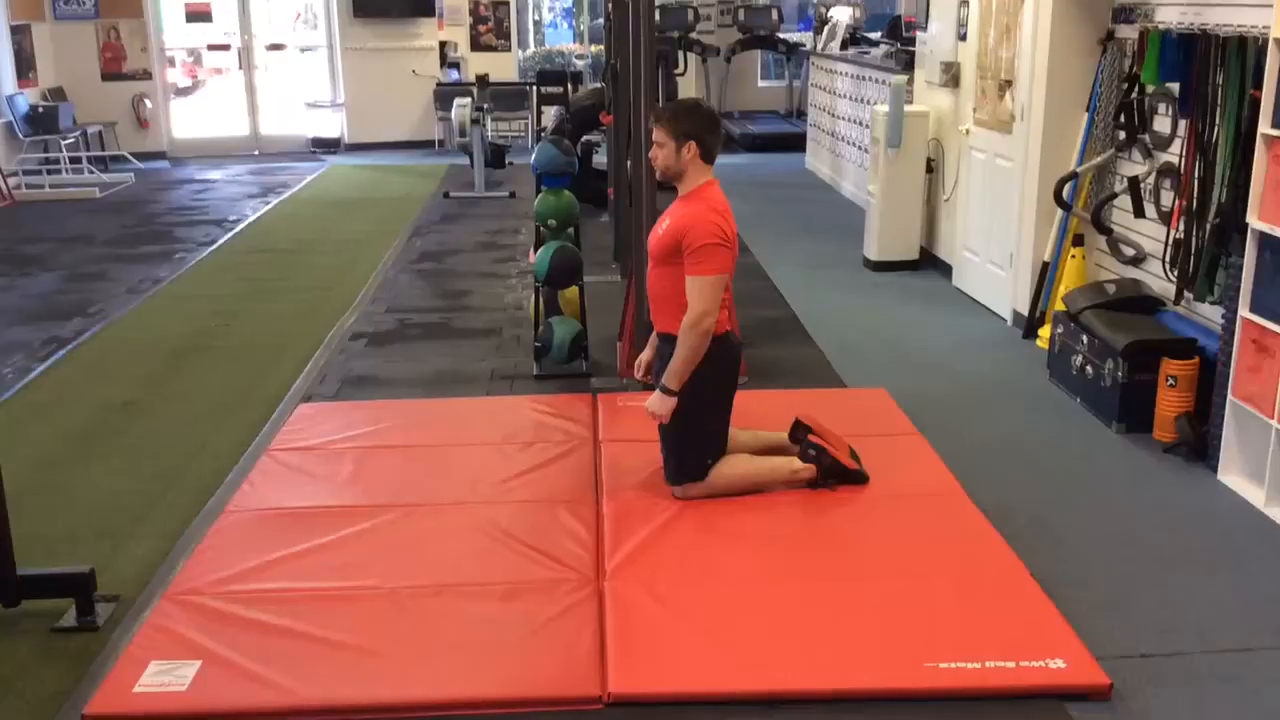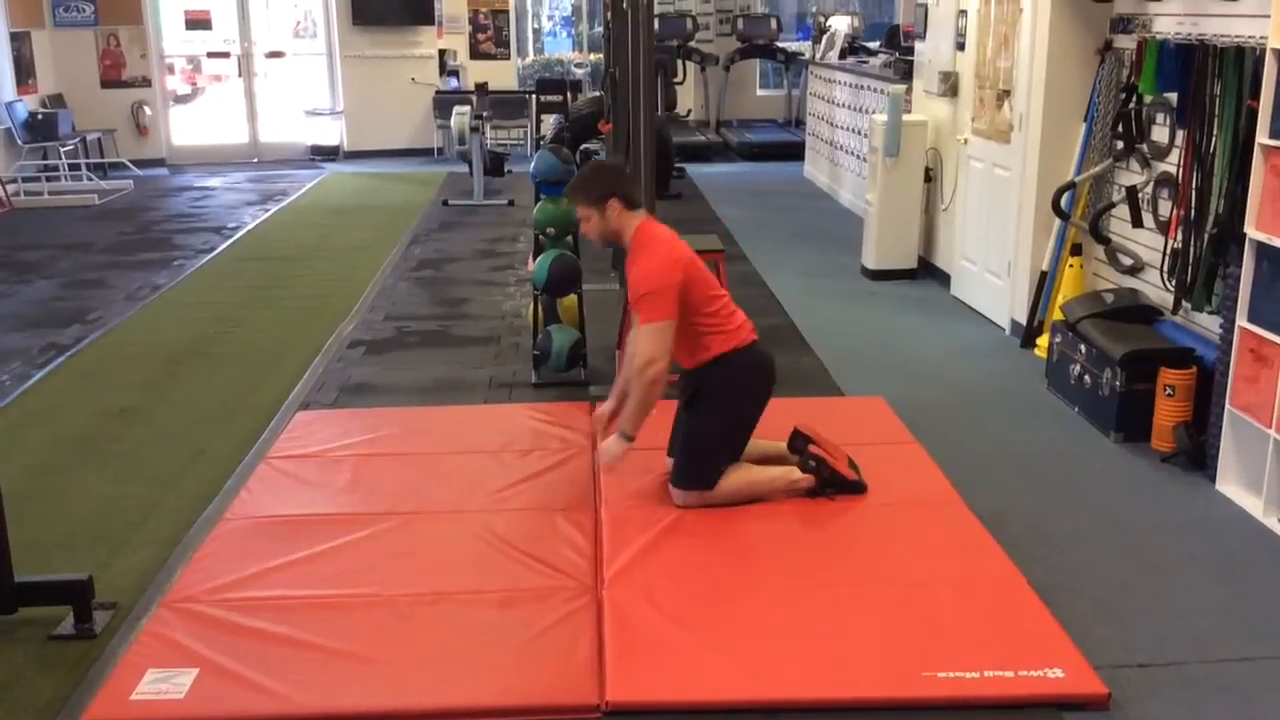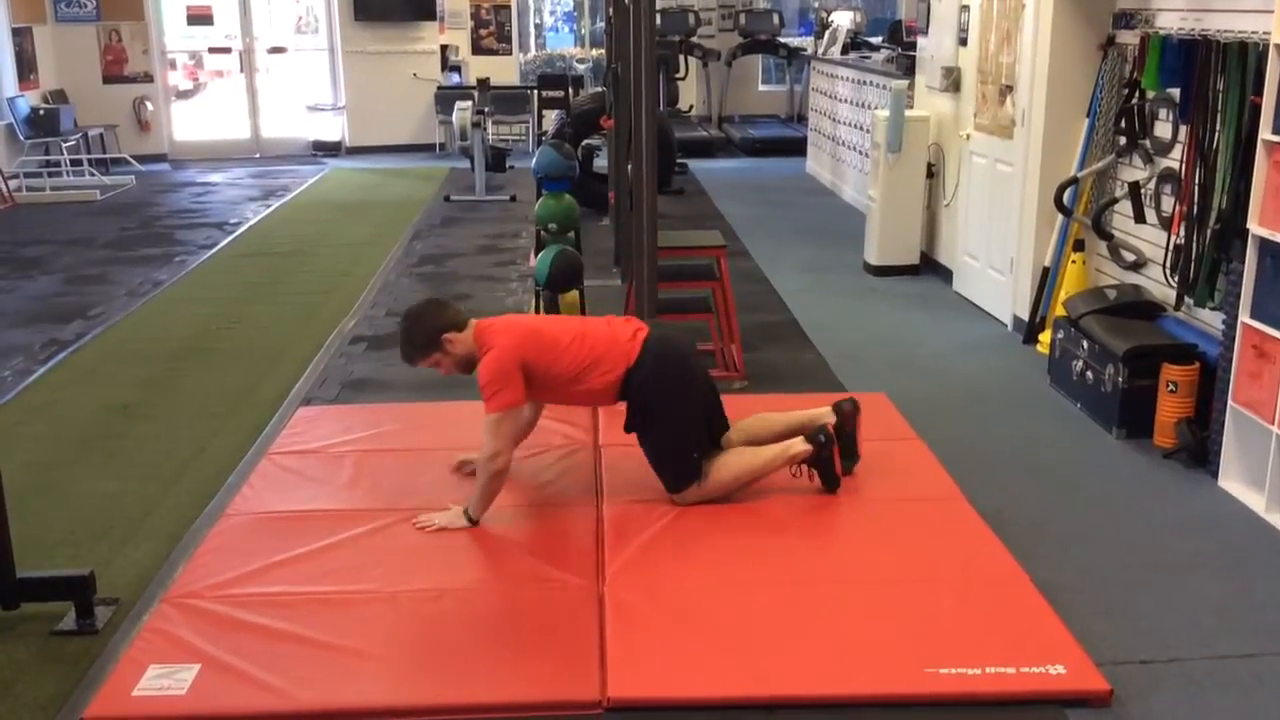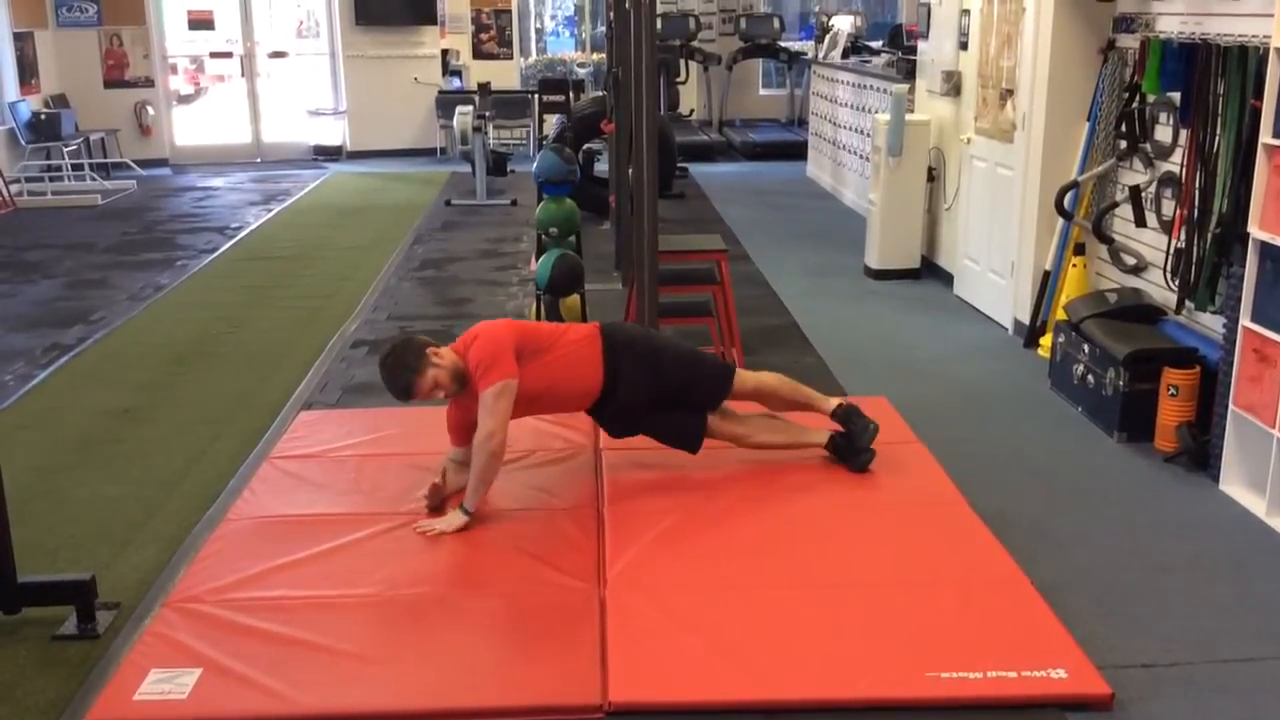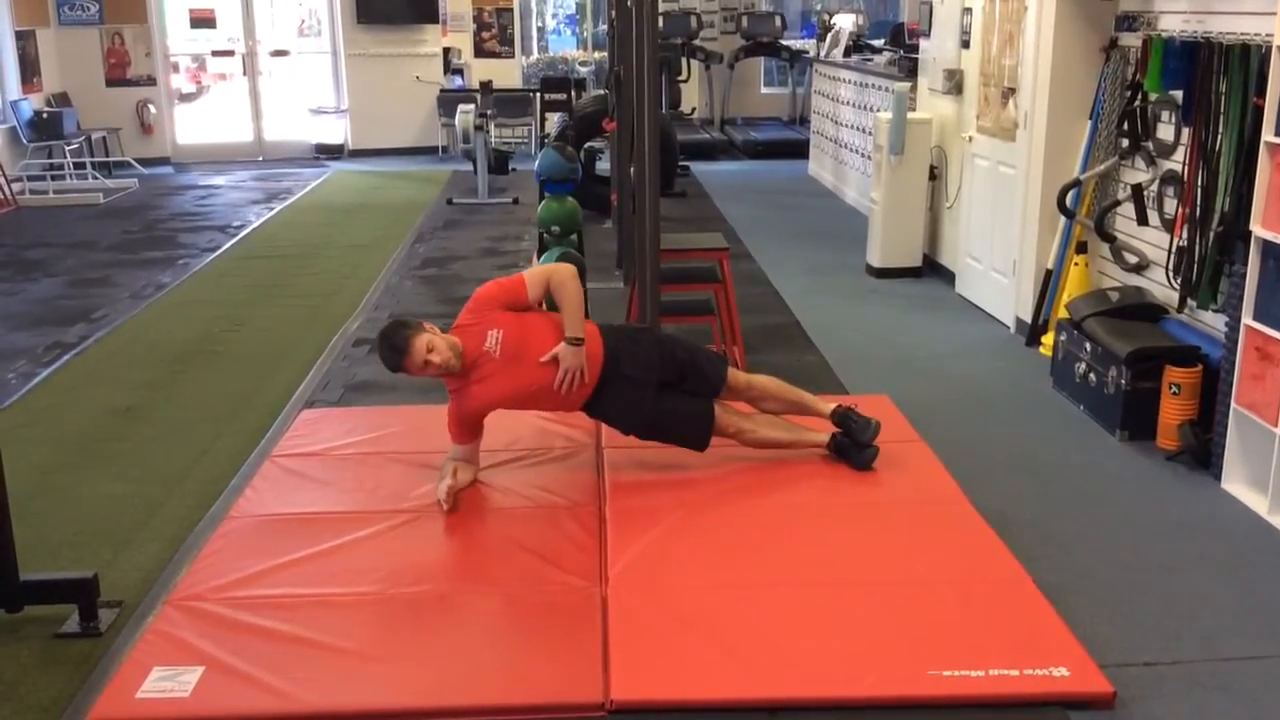
dt=1s
person 1, frame 1
left shoulder: (704, 218)
right shoulder: (690, 203)
left elbow: (702, 318)
left wrist: (668, 389)
right wrist: (655, 346)
left hip: (699, 357)
right hip: (681, 348)
left knee: (688, 482)
left ankle: (809, 466)
right ankle: (798, 441)
person 1, frame 2
left shoulder: (652, 264)
right shoulder: (647, 242)
left elbow: (652, 366)
right elbow: (638, 336)
left wrist: (624, 435)
right wrist: (615, 398)
left hip: (734, 372)
right hip: (720, 364)
left knee: (687, 491)
right knee: (682, 462)
left ankle: (808, 475)
right ankle: (795, 451)
person 1, frame 3
left shoulder: (495, 360)
right shoulder: (502, 333)
left elbow: (498, 459)
right elbow: (529, 409)
left wrist: (468, 515)
right wrist: (487, 459)
left hip: (653, 375)
right hip: (655, 352)
left knee: (689, 489)
right knee: (724, 442)
left ankle: (803, 447)
right ankle: (830, 417)
person 1, frame 4
left shoulder: (485, 344)
right shoulder: (460, 403)
left elbow: (491, 440)
right elbow: (461, 460)
left wrist: (467, 510)
right wrist: (443, 488)
left hip: (620, 355)
right hip: (610, 404)
left knee: (741, 385)
right knee: (725, 428)
left ankle: (833, 408)
right ankle: (830, 440)
person 1, frame 5
left shoulder: (481, 308)
right shoulder: (464, 400)
left elbow: (562, 273)
right elbow: (464, 458)
left wrist: (575, 340)
right wrist: (452, 479)
left hip: (617, 351)
right hip: (611, 399)
left knee: (738, 384)
right knee: (730, 424)
left ankle: (832, 411)
right ankle: (831, 442)
